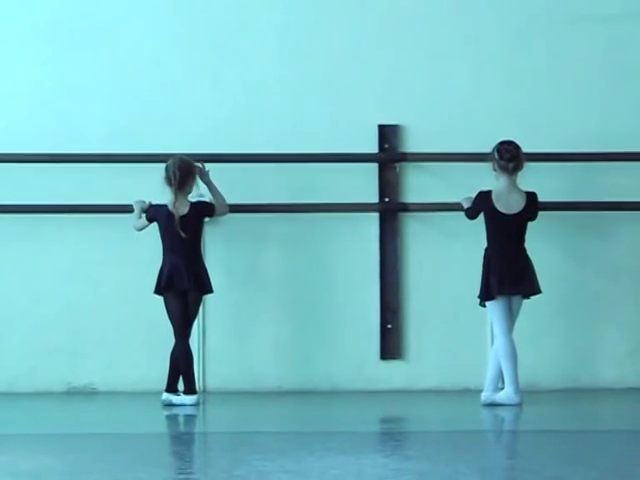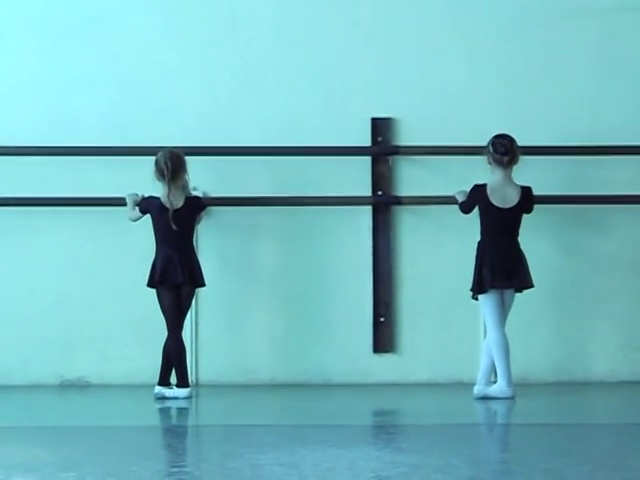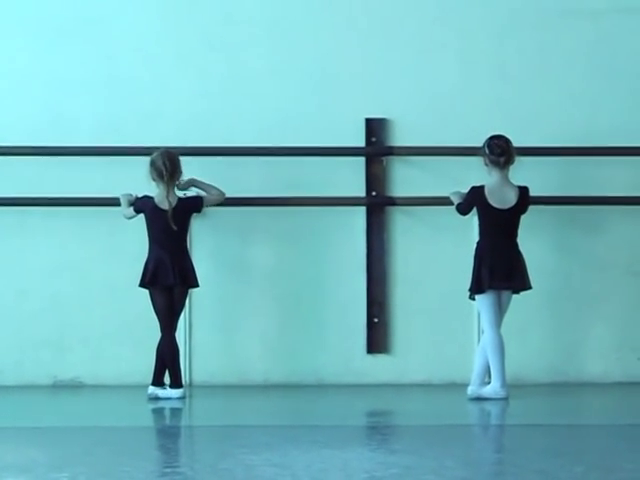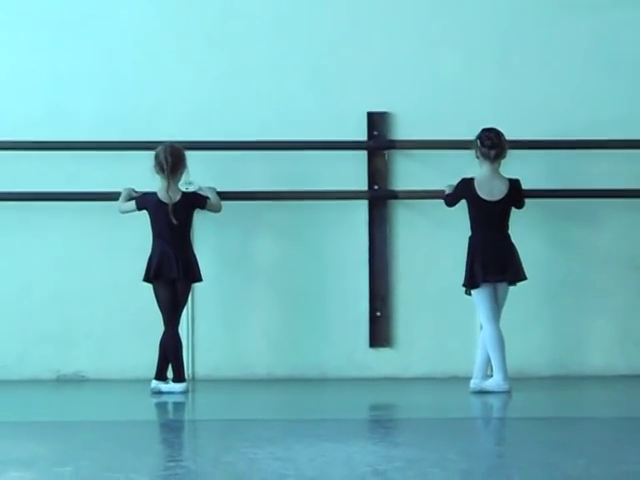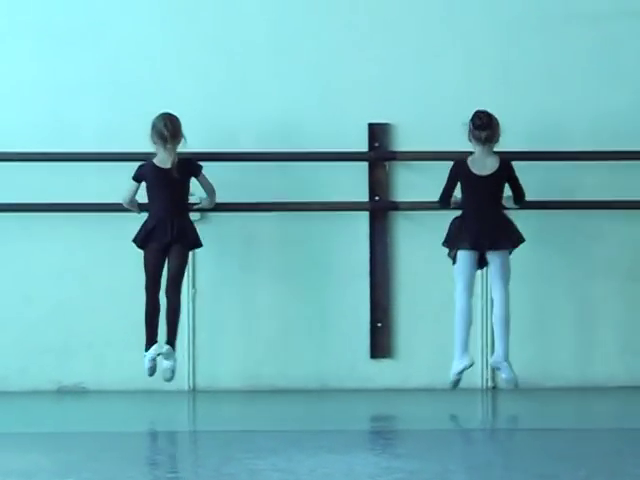
dt=1s
person 1, frame 1
left shoulder: (485, 198)
right shoulder: (530, 199)
left elbow: (471, 214)
left wrist: (467, 203)
left hip: (495, 269)
right hip: (519, 269)
left knee: (502, 332)
right knee: (503, 332)
left ankle: (512, 390)
right ankle: (490, 389)
person 1, frame 2
left shoulder: (480, 191)
right shoulder: (525, 193)
left elbow: (465, 208)
left wrist: (460, 196)
left hip: (488, 263)
right hip: (512, 263)
left knee: (494, 326)
right knee: (495, 326)
left ankle: (505, 383)
right ankle: (482, 383)
person 1, frame 3
left shoulder: (478, 193)
right shoulder: (522, 194)
left elbow: (463, 210)
left wrist: (456, 198)
left hip: (486, 263)
right hip: (510, 264)
left knee: (490, 327)
right knee: (491, 327)
left ankle: (498, 385)
right ankle: (476, 383)
person 1, frame 4
left shoulder: (467, 185)
right shoulder: (512, 186)
left elbow: (449, 202)
left wrist: (449, 191)
left hip: (479, 256)
right hip: (503, 255)
left knee: (488, 321)
right knee: (491, 320)
left ankle: (500, 378)
right ankle: (479, 378)
person 1, frame 5
left shoulder: (460, 167)
right shoulder: (505, 167)
left elbow: (443, 200)
right elbow: (520, 199)
left wrist: (456, 201)
left hip: (469, 234)
right hip: (496, 235)
left knee: (463, 297)
right knee: (500, 296)
left ankle: (461, 355)
right ankle: (500, 359)
person 2, frame 1
left shoulder: (158, 211)
right shoulder: (199, 209)
left elbow: (137, 226)
right elbow: (224, 208)
left wrist: (138, 209)
right wrist: (208, 181)
left hip: (170, 277)
right hip: (194, 278)
left knee: (181, 336)
right knee: (182, 336)
left ankle: (190, 392)
right ankle: (171, 391)
person 2, frame 2
left shoulder: (152, 204)
right shoulder: (193, 203)
left elbow: (132, 216)
left wrist: (131, 202)
right wrist: (186, 191)
left hip: (164, 270)
right hip: (187, 270)
left knee: (173, 329)
right knee: (175, 329)
left ankle: (183, 385)
right ankle: (163, 384)
person 2, frame 3
left shoulder: (146, 204)
right shoulder: (188, 204)
left elbow: (127, 214)
right elbow: (220, 195)
left wrist: (125, 201)
right wrist: (194, 183)
left hip: (157, 271)
right hip: (181, 271)
left knee: (167, 330)
right knee: (169, 330)
left ankle: (176, 385)
right ankle: (157, 384)
person 2, frame 4
left shoulder: (149, 200)
right shoulder: (191, 199)
left elbow: (121, 208)
right elbow: (217, 207)
left wrist: (127, 193)
right wrist: (209, 191)
left hip: (160, 265)
right hip: (184, 265)
left knee: (170, 323)
right knee: (172, 323)
left ankle: (179, 379)
right ankle: (160, 378)
person 2, frame 5
left shoulder: (145, 168)
right shoulder: (189, 165)
left elbow: (127, 202)
right elbow: (210, 192)
left wrist: (138, 205)
right wrist: (208, 202)
left hip: (154, 232)
right hip: (179, 232)
left knee: (152, 291)
right knee: (173, 290)
left ankle: (151, 347)
right ankle: (169, 345)
